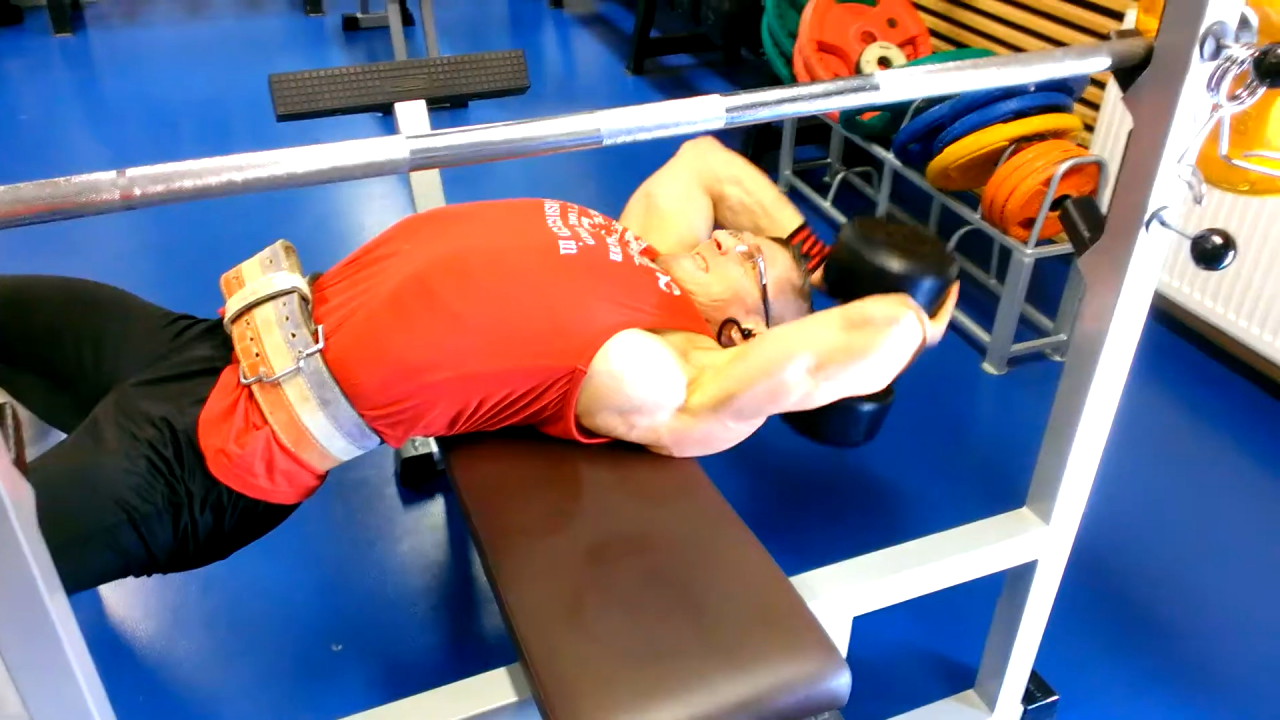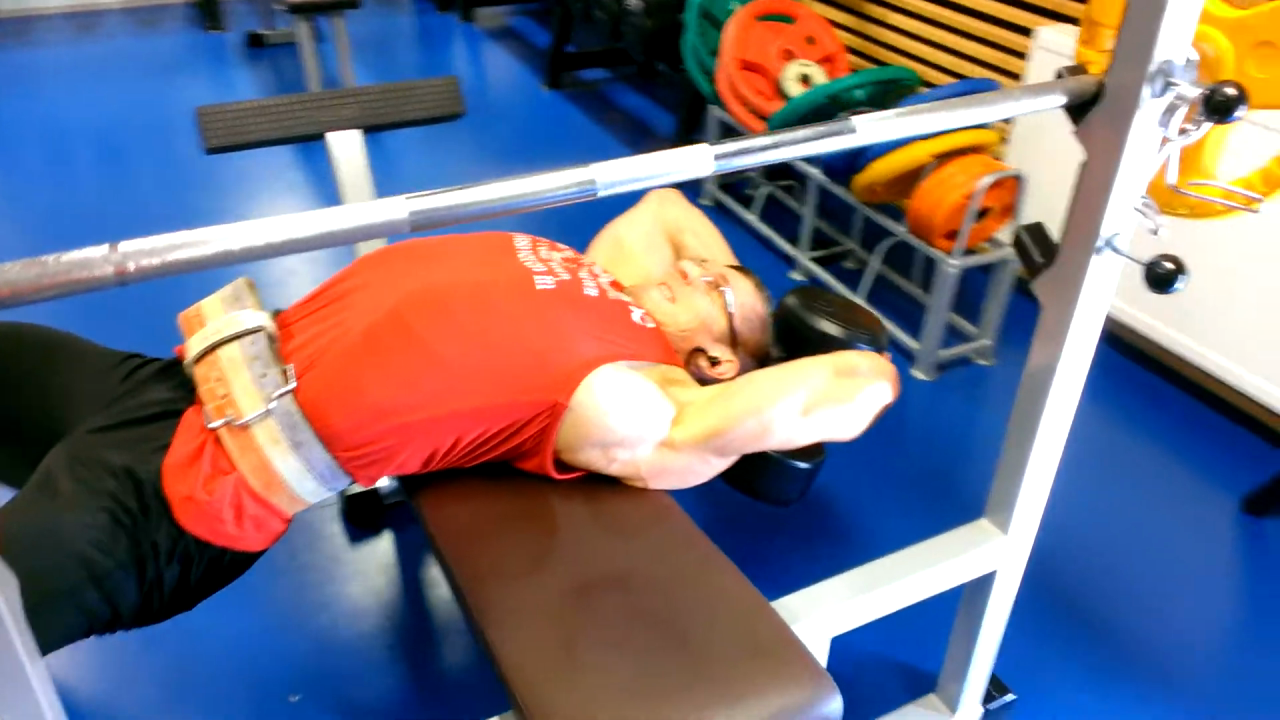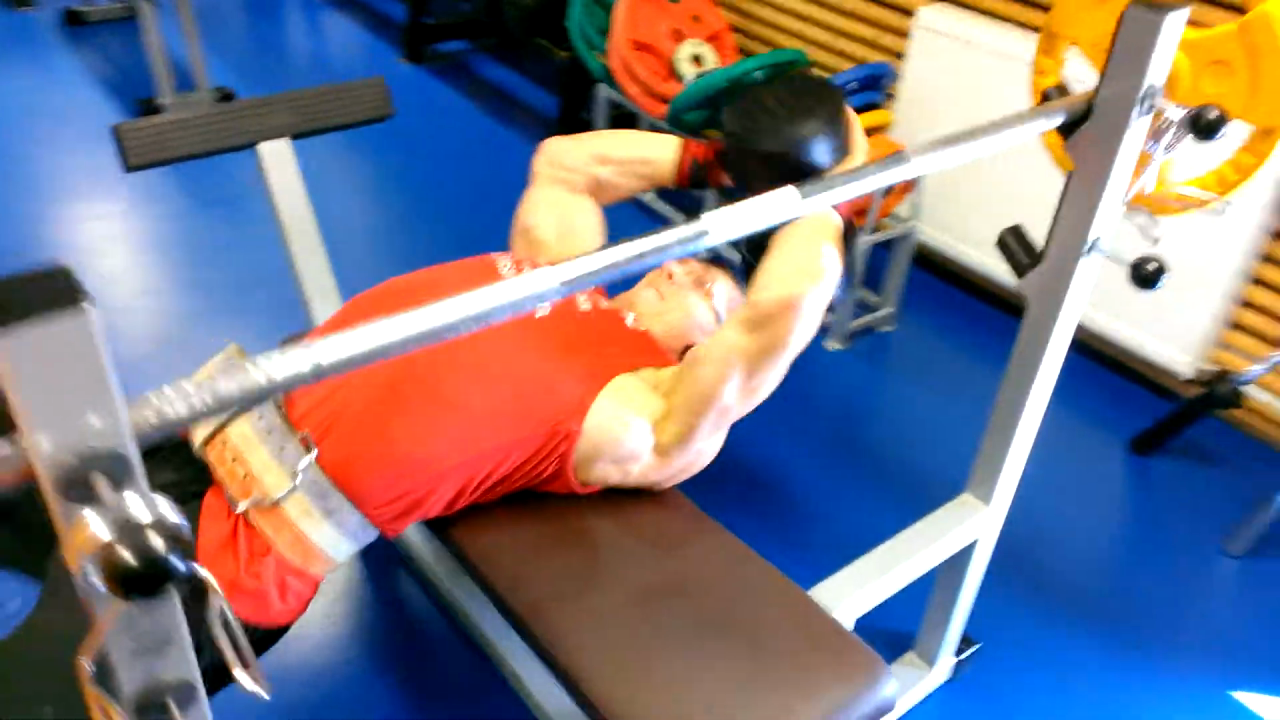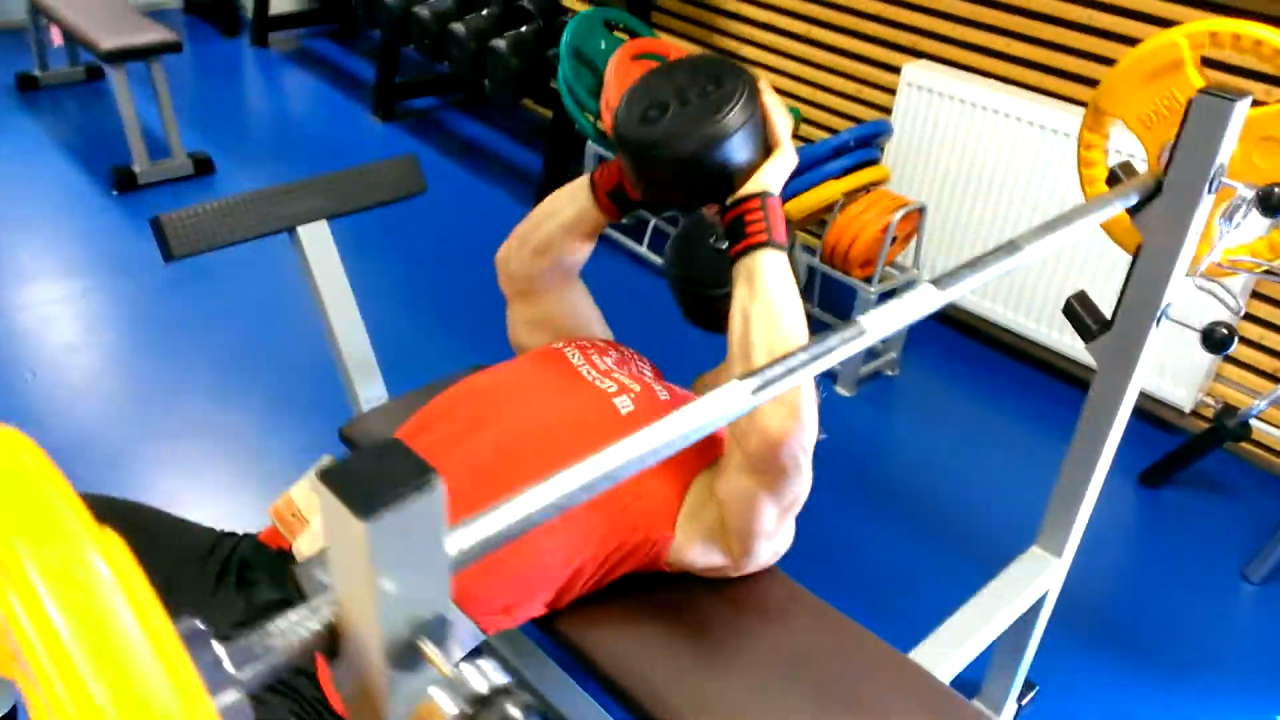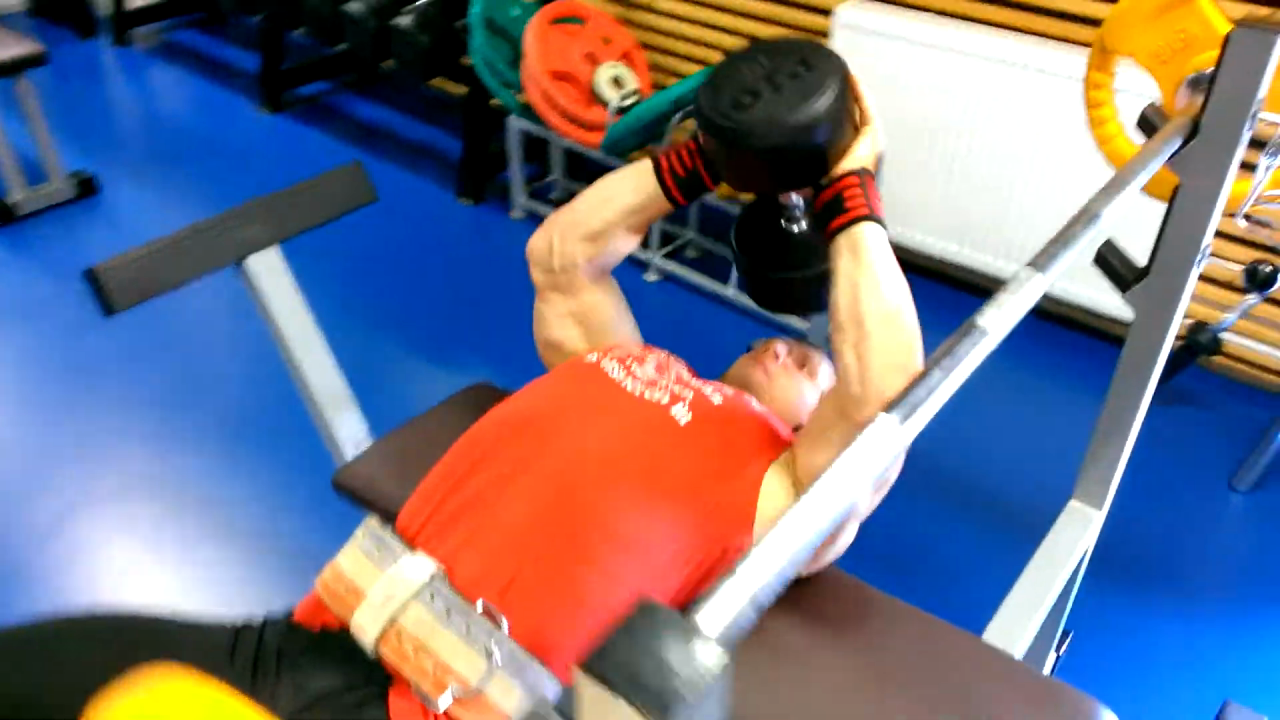
dt=0.5s
person 1, frame 1
left shoulder: (660, 379)
right shoulder: (653, 257)
left elbow: (873, 338)
right elbow: (704, 158)
left wrist: (918, 319)
right wrist: (817, 254)
person 1, frame 2
left shoulder: (632, 407)
right shoulder: (618, 290)
left elbow: (852, 384)
right elbow: (666, 207)
left wrist: (876, 369)
right wrist: (765, 301)
person 1, frame 3
left shoulder: (647, 419)
right shoulder: (565, 289)
left elbow: (779, 315)
right elbow: (564, 161)
left wrist: (825, 197)
right wrist: (716, 157)
person 1, frame 4
left shoulder: (737, 517)
right shoulder: (610, 367)
left elbow: (778, 427)
right elbow: (527, 262)
left wrist: (756, 214)
right wrist: (628, 178)
person 1, frame 5
left shoulder: (784, 491)
right shoulder: (630, 368)
left elbow: (877, 392)
right elbow: (558, 257)
left wrist: (847, 193)
right wrist: (695, 160)
